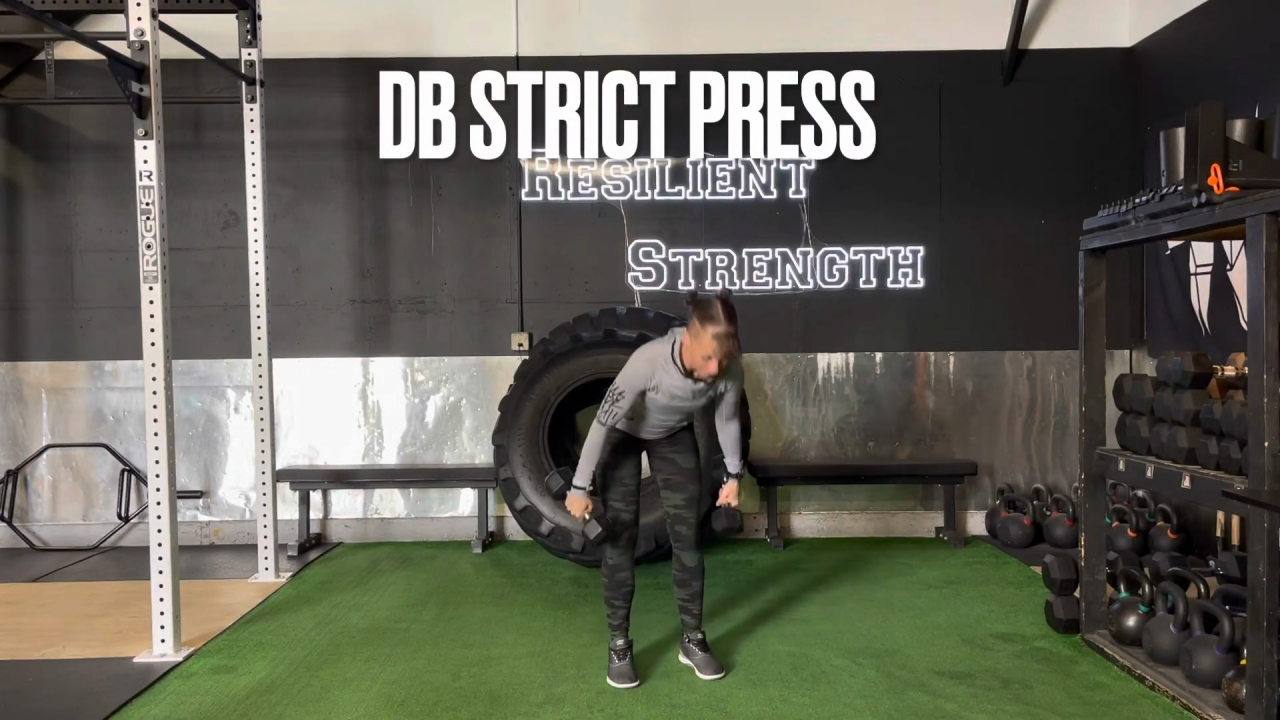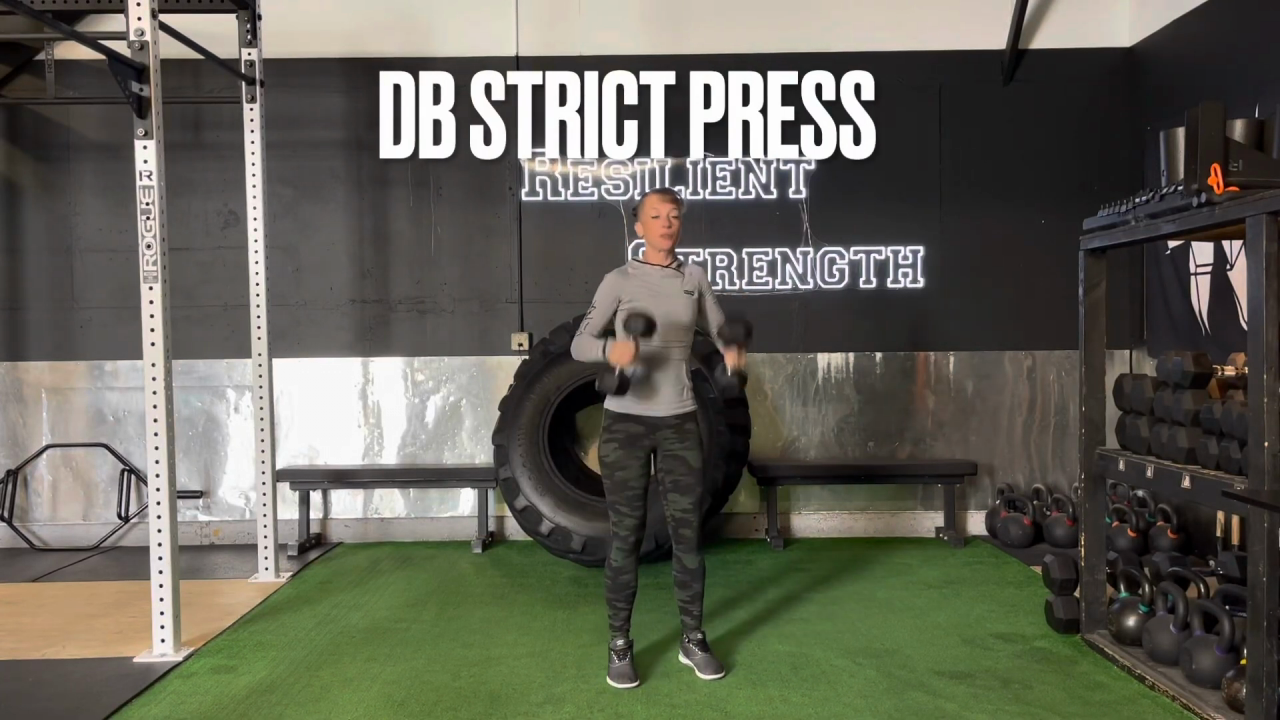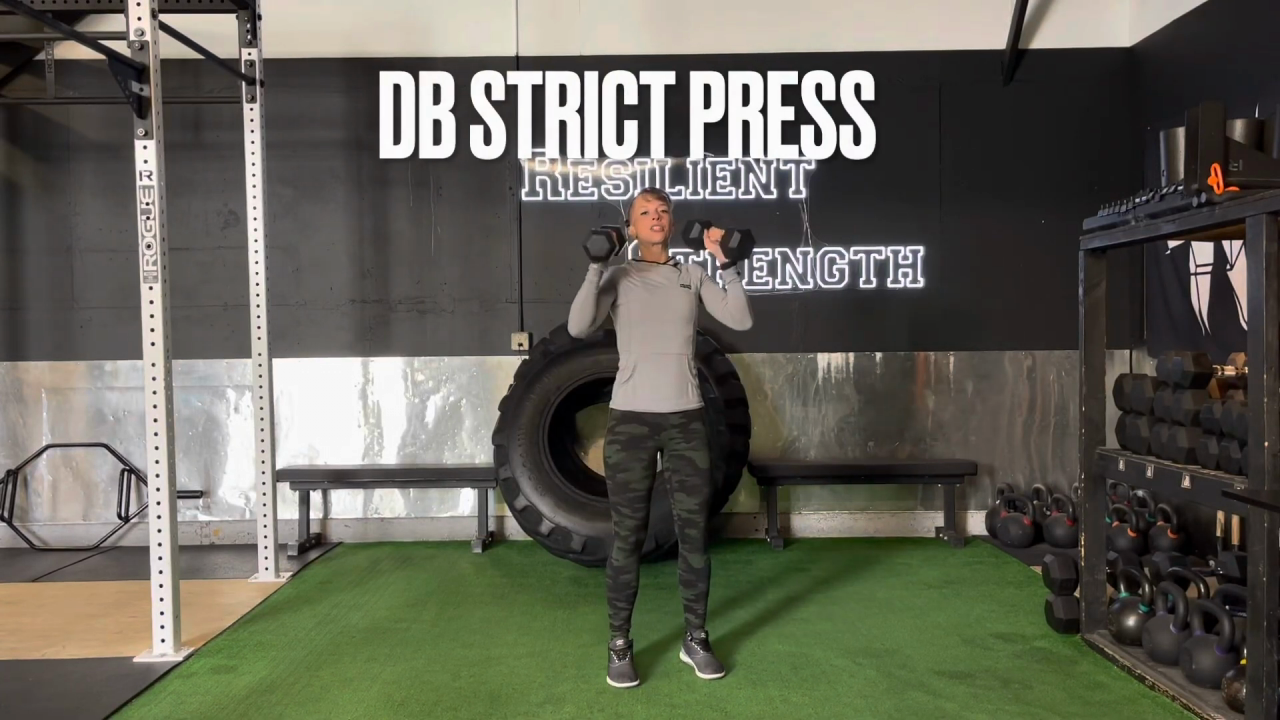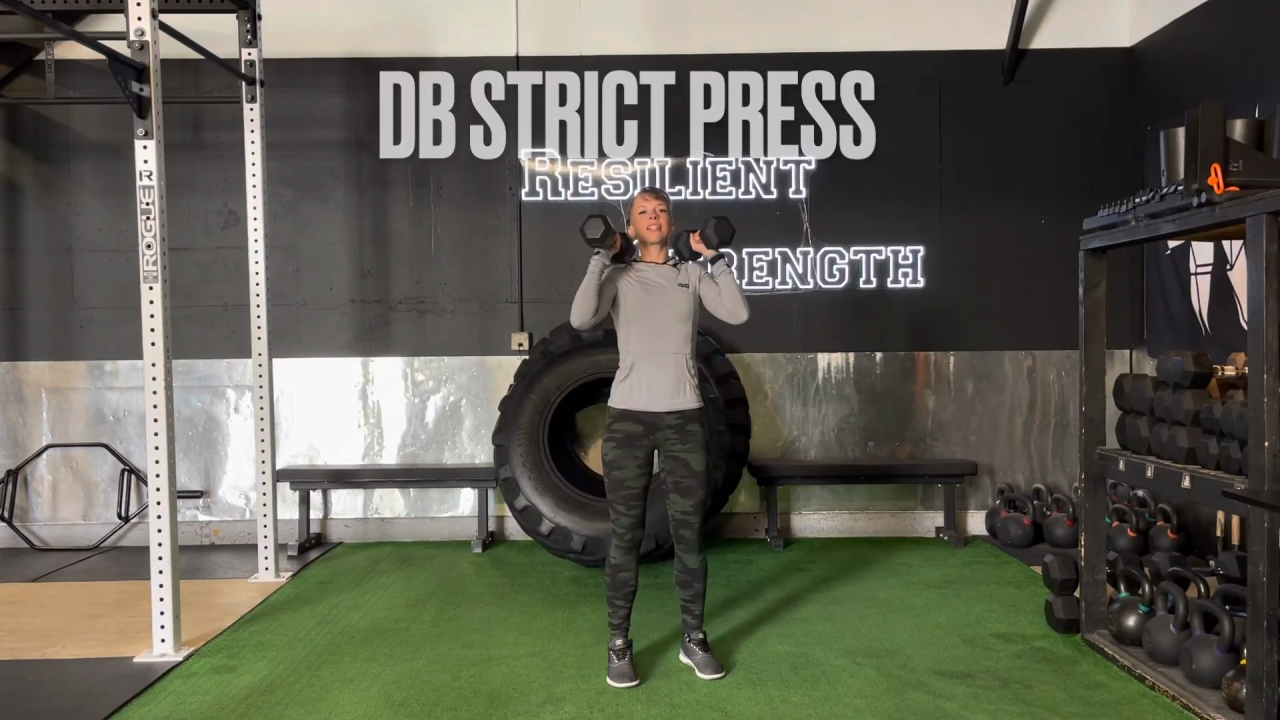
dt=0.4s
person 1, frame 1
left shoulder: (727, 369)
right shoulder: (650, 360)
left elbow: (728, 420)
right elbow: (603, 422)
left wrist: (733, 475)
right wrist: (580, 486)
left hip: (675, 437)
right hip: (625, 434)
left knee: (687, 533)
right knee: (620, 534)
left ankle: (693, 639)
right ankle: (619, 646)
person 1, frame 2
left shoulder: (697, 277)
right shoulder: (620, 279)
left elbow: (718, 332)
right elbow: (579, 346)
left wrist: (732, 350)
right wrist: (607, 350)
left hip: (680, 422)
right hip: (625, 421)
left knee: (687, 533)
right knee: (626, 535)
left ankle: (693, 639)
right ankle: (619, 646)
person 1, frame 3
left shoulder: (693, 276)
right shoulder: (619, 278)
left elbow: (741, 320)
right elbow: (578, 327)
left wrist: (725, 261)
right wrist: (597, 265)
left hip: (686, 419)
right hip: (630, 419)
left knee: (694, 532)
right knee: (628, 535)
left ankle: (696, 638)
right ankle: (620, 645)
person 1, frame 4
left shoulder: (693, 275)
right shoulder: (618, 277)
left elbow: (738, 313)
right elbow: (581, 318)
left wrist: (713, 257)
right wrist: (601, 258)
left hip: (684, 419)
right hip: (628, 418)
left knee: (689, 531)
right knee: (625, 533)
left ankle: (694, 639)
right ankle: (619, 645)
